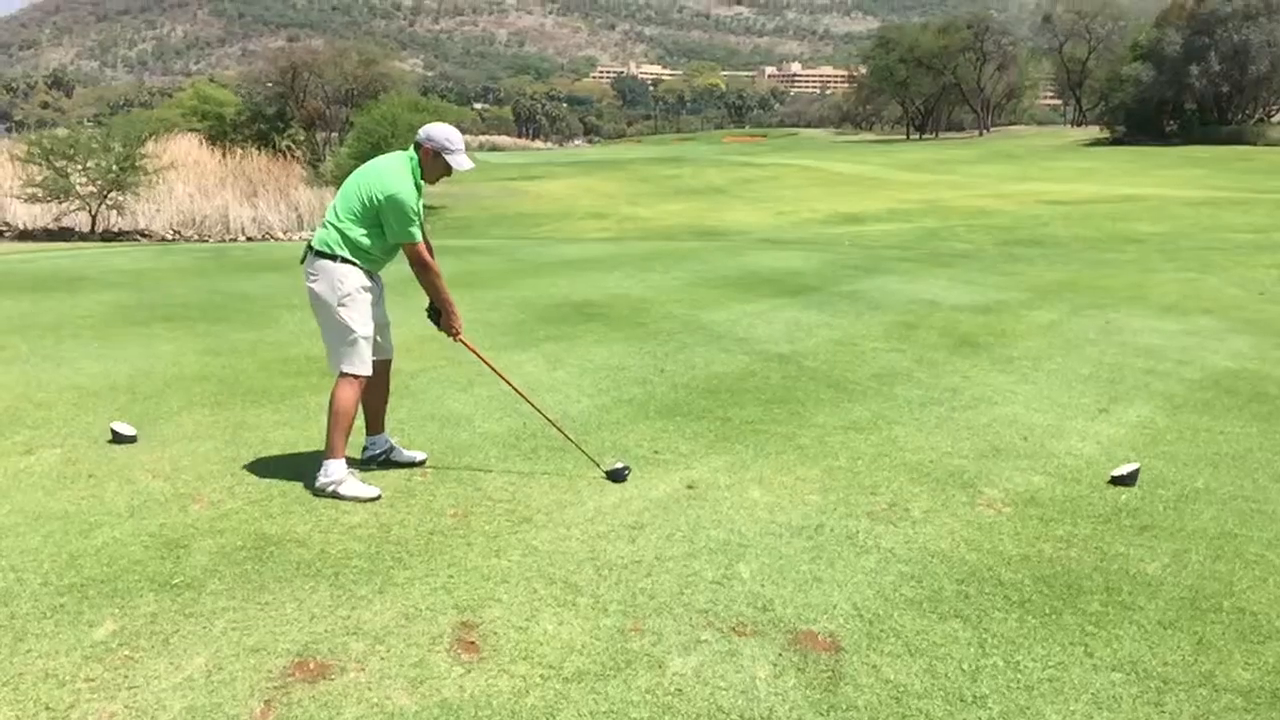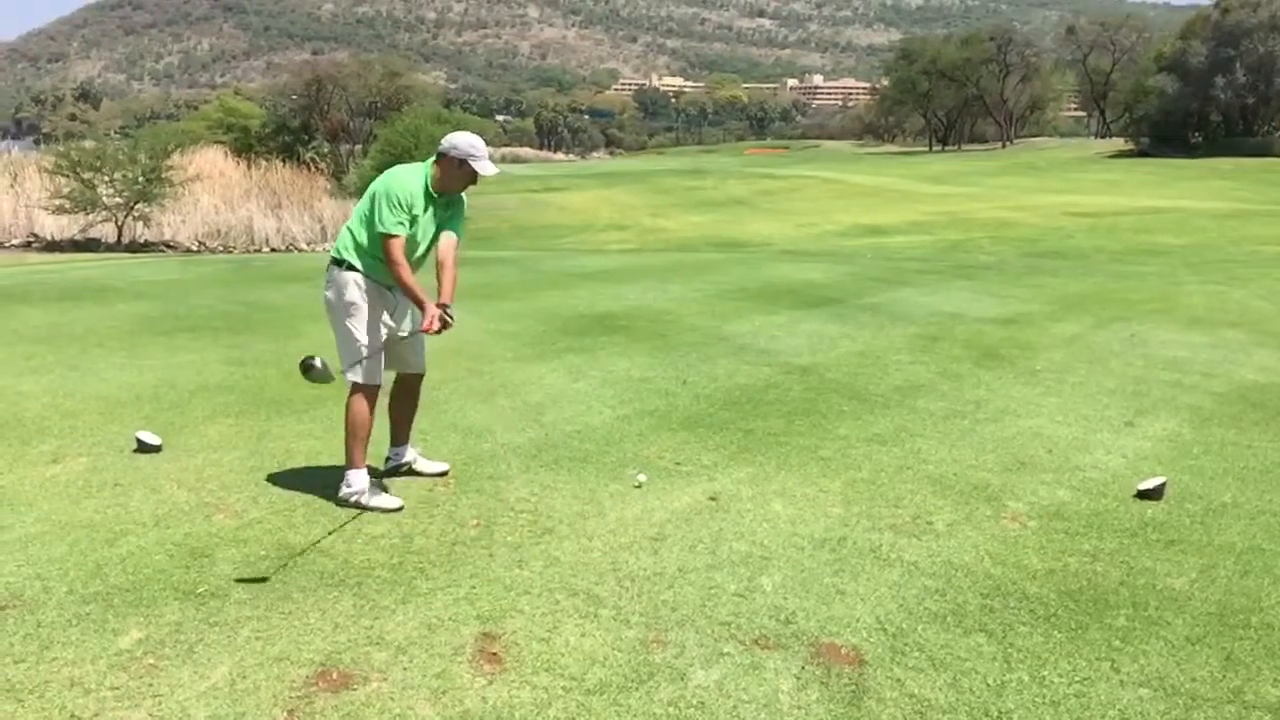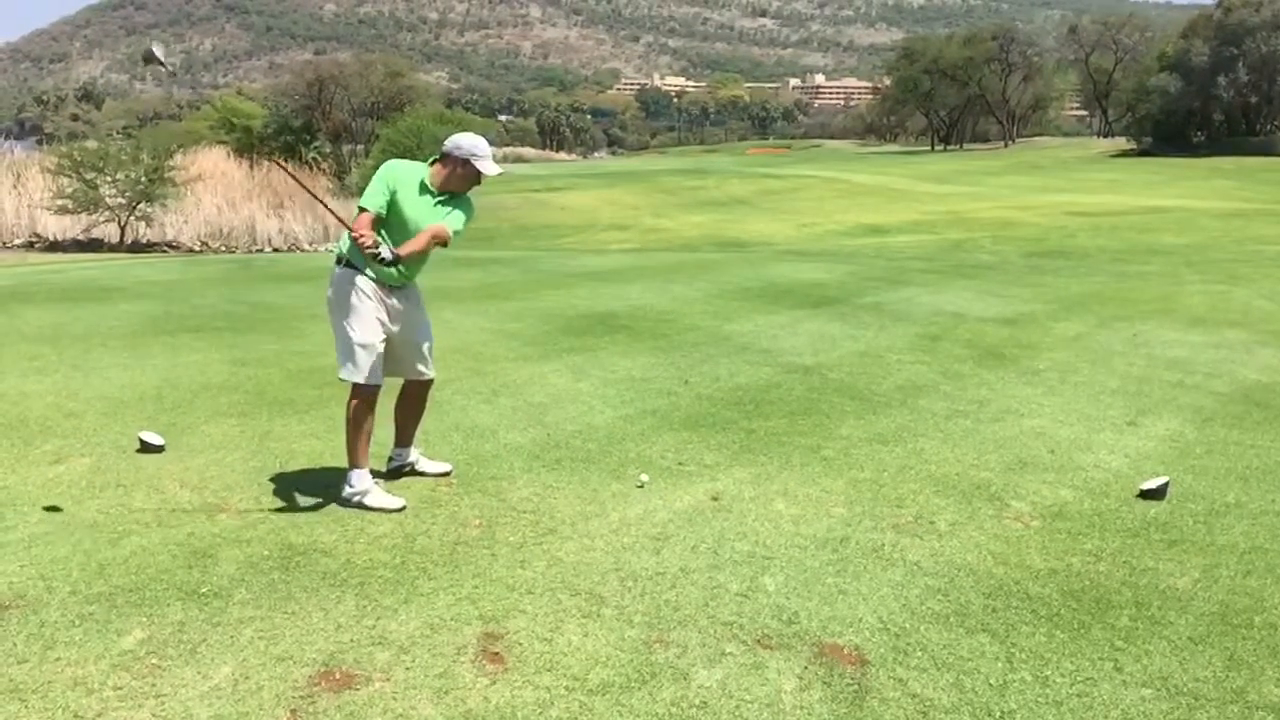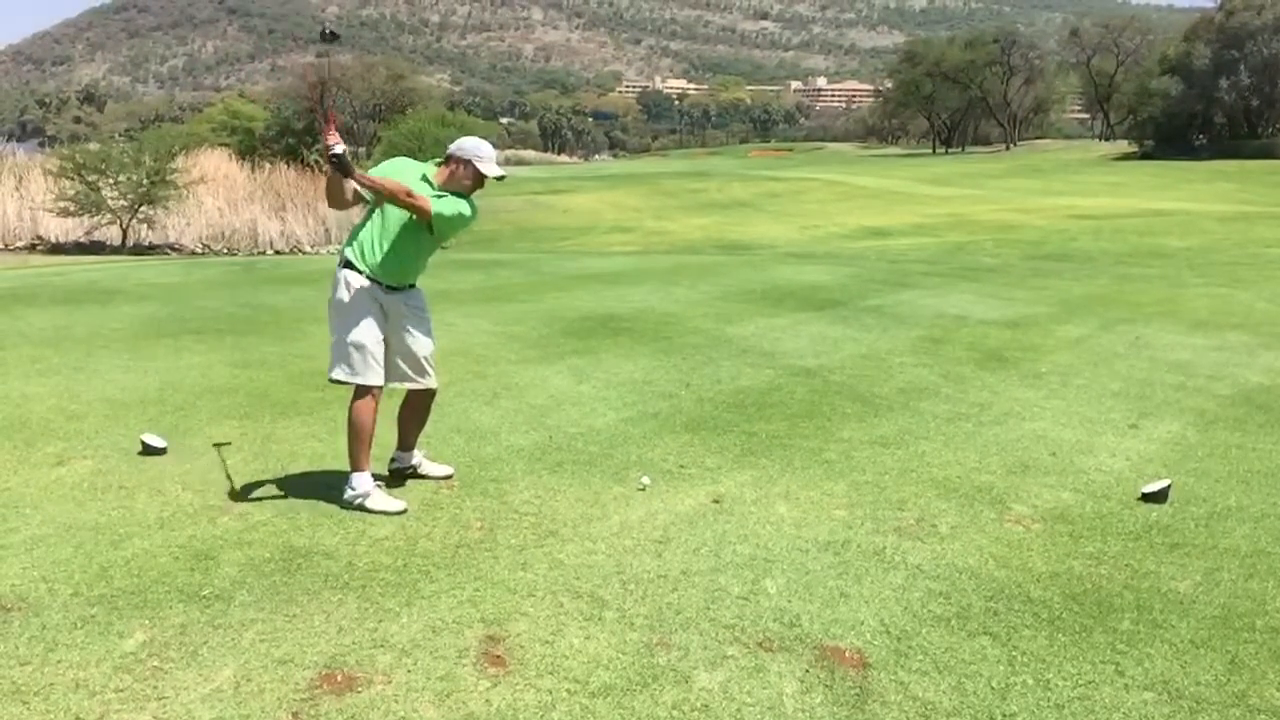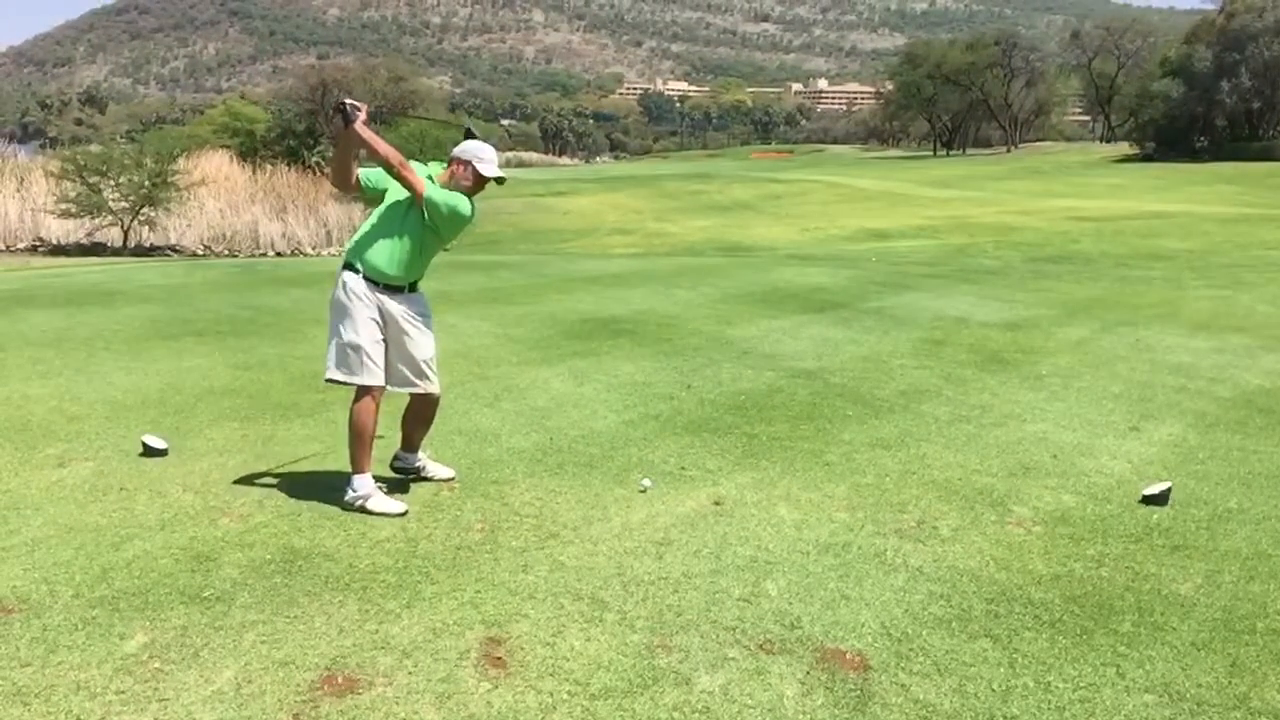
dt=1s
person 1, frame 1
left shoulder: (406, 171)
right shoulder: (397, 188)
left elbow: (423, 244)
right elbow: (419, 260)
left wrist: (437, 302)
right wrist: (448, 309)
left hip: (360, 271)
right hip: (339, 272)
left knee: (379, 359)
right knee: (355, 370)
left ankle: (377, 445)
right ankle: (332, 471)
person 1, frame 2
left shoulder: (454, 202)
right shoulder: (400, 184)
left elbow: (446, 255)
right elbow: (394, 256)
left wrist: (444, 305)
right wrist: (424, 304)
left hip: (394, 287)
right hip: (356, 282)
left knee: (412, 370)
right knee: (367, 380)
left ankle: (399, 455)
right ankle: (354, 481)
person 1, frame 3
left shoulder: (461, 206)
right shoulder: (396, 172)
left elbow: (433, 235)
right elbow: (361, 223)
left wrist: (394, 253)
right wrist: (365, 236)
left hip: (402, 289)
right hip: (360, 281)
left knee: (421, 375)
right knee: (367, 382)
left ankle: (403, 456)
right ankle: (357, 481)
person 1, frame 4
left shoulder: (462, 209)
right shoulder: (401, 166)
left elbow: (407, 199)
right elbow: (338, 200)
left wrist: (352, 171)
right wrist: (336, 167)
left hip: (404, 295)
right hip: (358, 284)
left knee: (425, 384)
right knee: (369, 385)
left ankle: (405, 458)
right ankle: (359, 484)
person 1, frame 5
left shoulder: (461, 209)
right shoulder: (416, 171)
left elbow: (400, 170)
right elbow: (344, 182)
left wrist: (359, 127)
right wrist: (346, 134)
left hip: (404, 298)
right hip: (360, 287)
left knee: (428, 391)
right knee: (370, 387)
left ankle: (409, 458)
right ankle: (360, 486)
